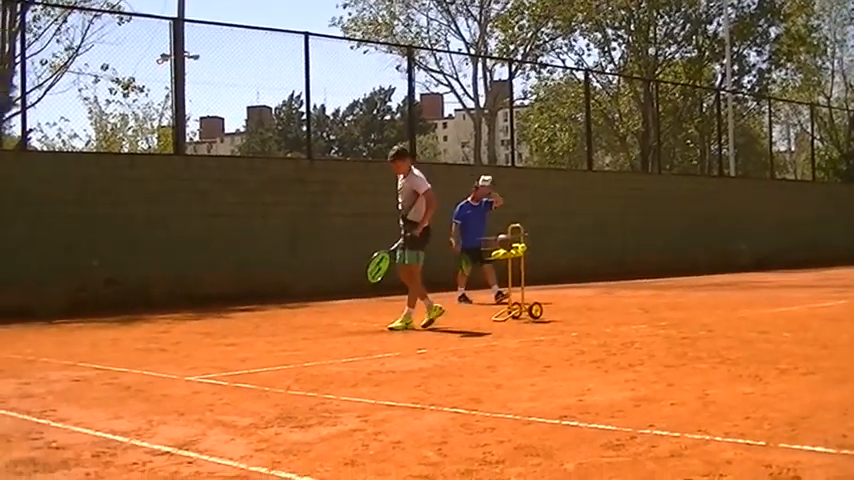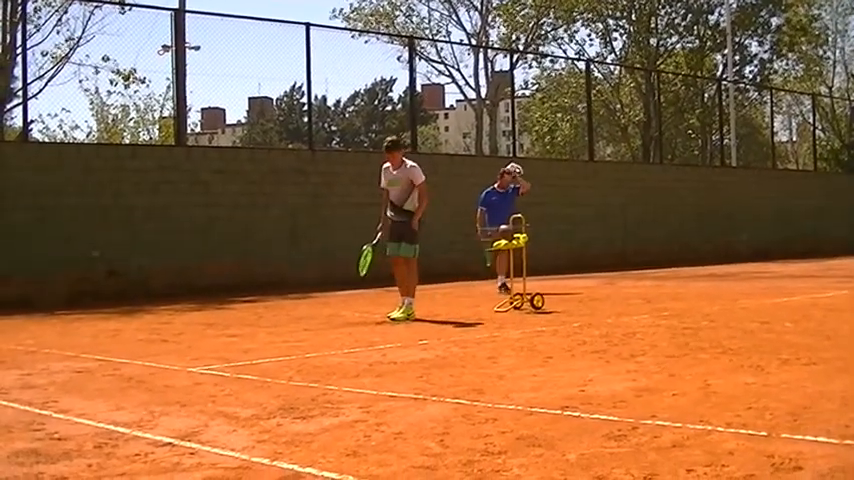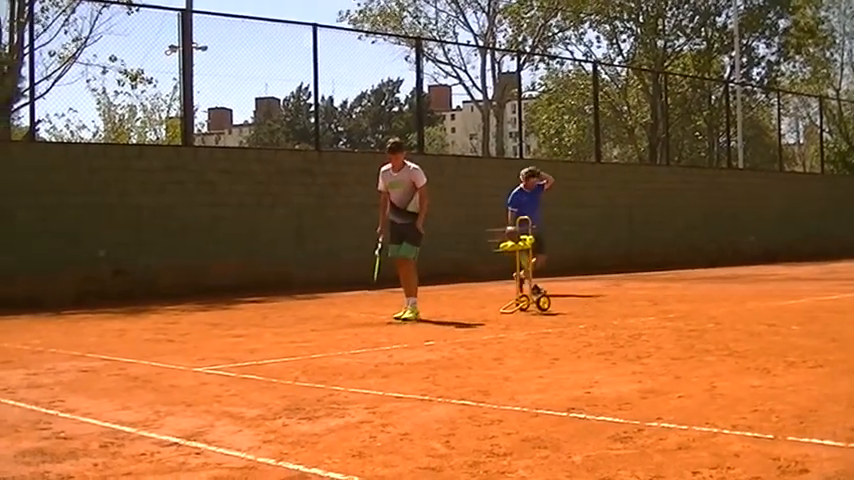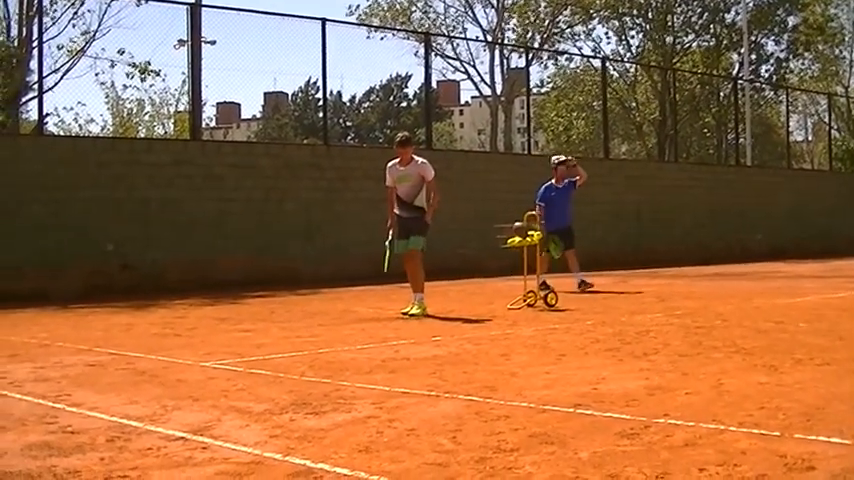
dt=0.5s
person 1, frame 1
left shoulder: (416, 178)
right shoulder: (401, 177)
left elbow: (432, 203)
left wrist: (420, 227)
left hip: (418, 231)
right hip: (407, 230)
left knee: (412, 272)
right knee: (403, 272)
left ankle: (408, 317)
right ankle: (432, 308)
person 1, frame 2
left shoulder: (412, 168)
right shoulder: (385, 169)
left elbow: (424, 195)
left wrist: (415, 218)
right wrist: (383, 220)
left hip: (409, 221)
right hip: (394, 221)
left knee: (409, 262)
right knee: (396, 263)
left ankle: (409, 307)
right ankle: (403, 303)
person 1, frame 3
left shoulder: (414, 171)
right shoulder: (384, 172)
left elbow: (424, 198)
left wrist: (419, 222)
right wrist: (382, 224)
left hip: (412, 223)
right hip: (395, 223)
left knee: (408, 263)
right knee: (400, 265)
left ankle: (413, 307)
right ankle: (408, 305)
person 1, frame 4
left shoulder: (422, 165)
right shoulder: (391, 167)
left elbow: (434, 191)
left wrist: (429, 214)
right wrist: (391, 218)
left hip: (419, 217)
right hip: (401, 218)
left knee: (414, 257)
right knee: (407, 260)
left ankle: (420, 302)
right ankle: (415, 301)
person 2, frame 1
left shoulder: (485, 204)
right shoulder: (462, 207)
left elbow: (500, 201)
right elbow: (455, 226)
left wrist: (490, 192)
right wrist: (456, 243)
left hip: (481, 244)
right hip: (467, 245)
left knee: (488, 266)
right knee: (465, 270)
left ankle: (497, 293)
right ankle: (461, 294)
person 2, frame 2
left shoulder: (512, 190)
right shoulder: (488, 194)
left elbow: (527, 187)
right elbow: (481, 213)
left wrist: (516, 177)
right wrist: (480, 229)
left hip: (508, 230)
right hip: (495, 231)
left knee: (504, 255)
right knee: (503, 253)
left ankle: (501, 282)
right ankle: (501, 281)
person 2, frame 3
left shoulder: (537, 189)
right shoulder: (516, 195)
left elbow: (551, 181)
right elbow: (511, 215)
left wrist: (538, 173)
right wrist: (514, 232)
left hip: (536, 231)
right hip: (524, 233)
left knee: (541, 257)
left ankle: (522, 275)
right ankle: (532, 285)
person 2, frame 4
left shoulder: (569, 185)
right shoulder: (546, 189)
left elbow: (583, 177)
right elbow: (539, 210)
left wrist: (574, 165)
right wrist: (540, 227)
left hip: (566, 227)
right hip: (550, 229)
left knee: (571, 253)
right knee: (546, 255)
left ankle: (580, 282)
right ankle: (541, 281)
